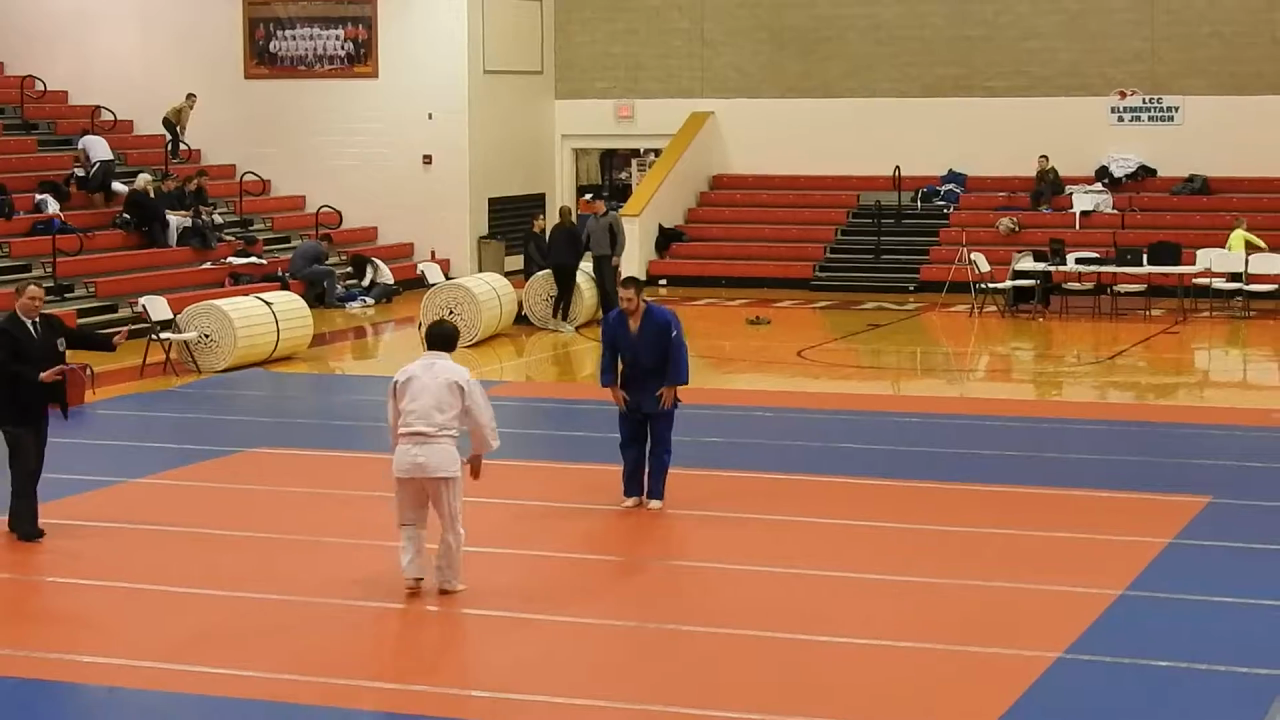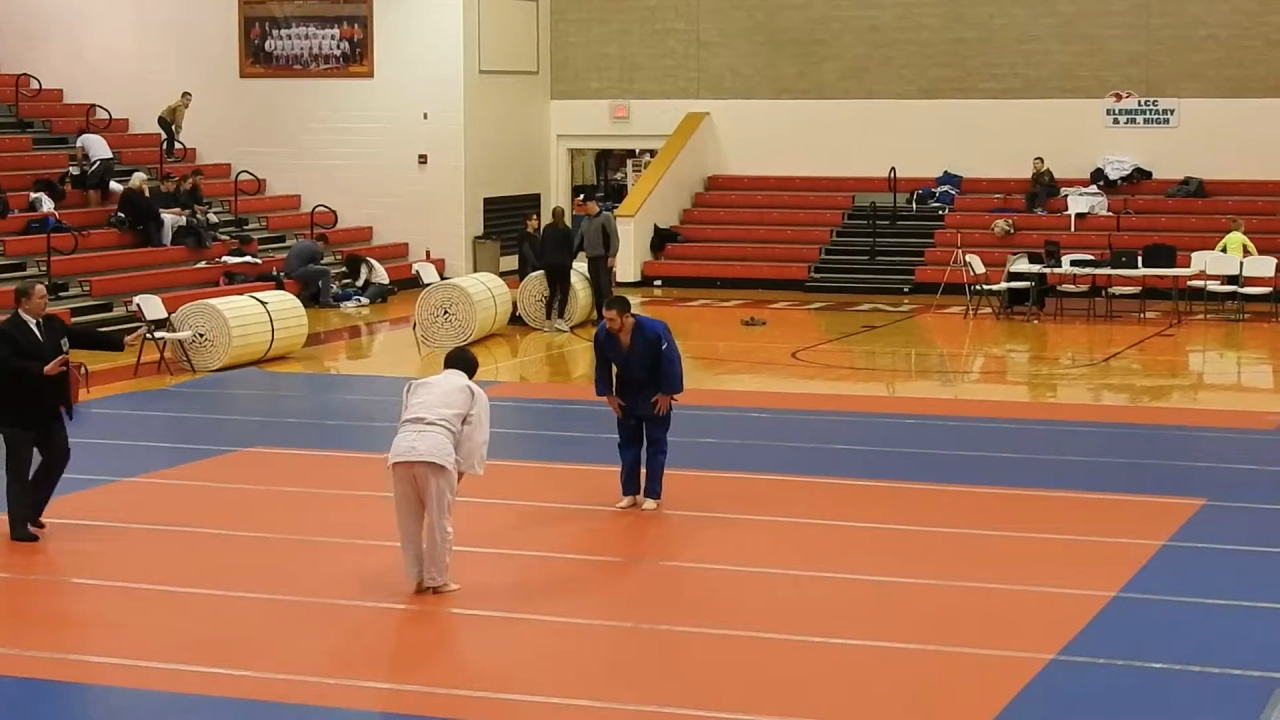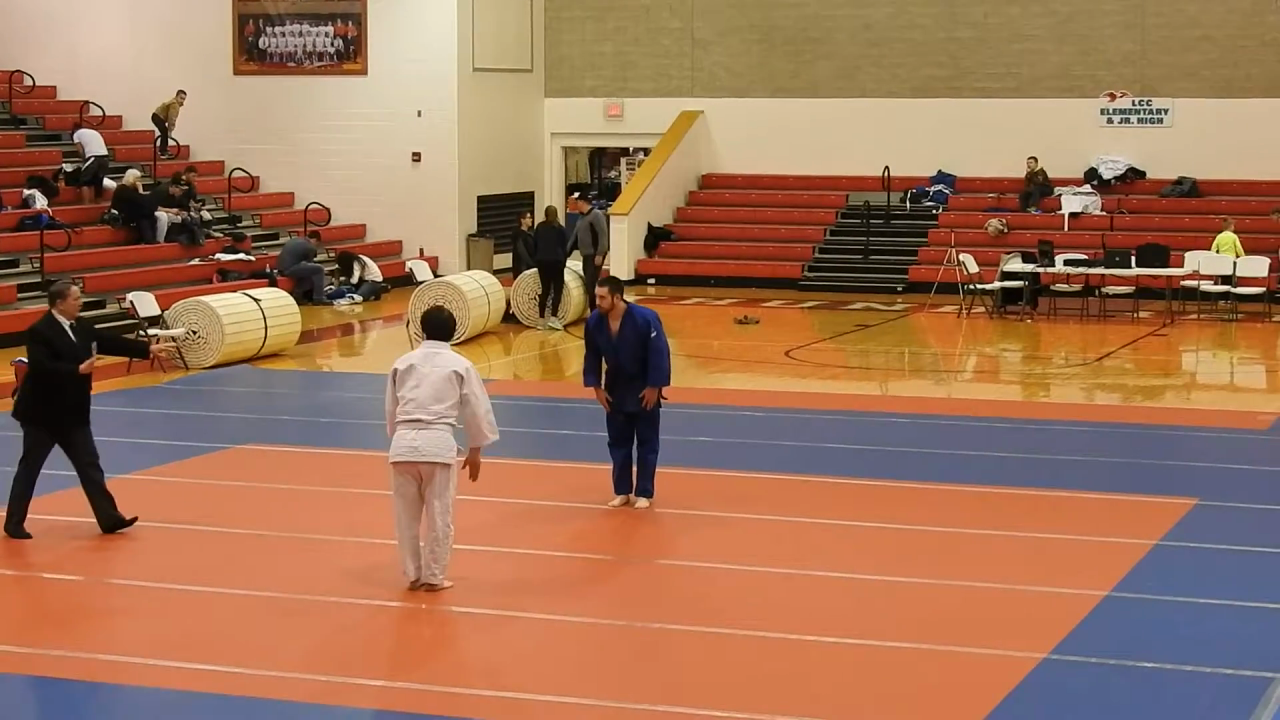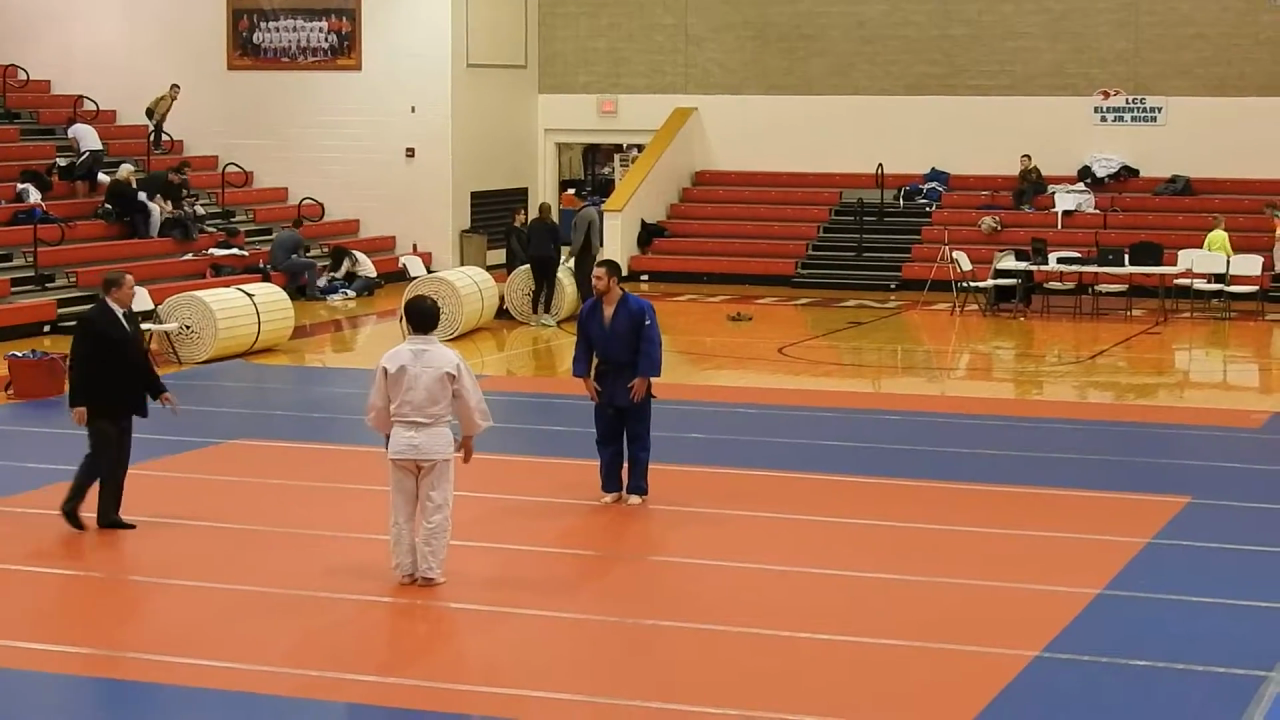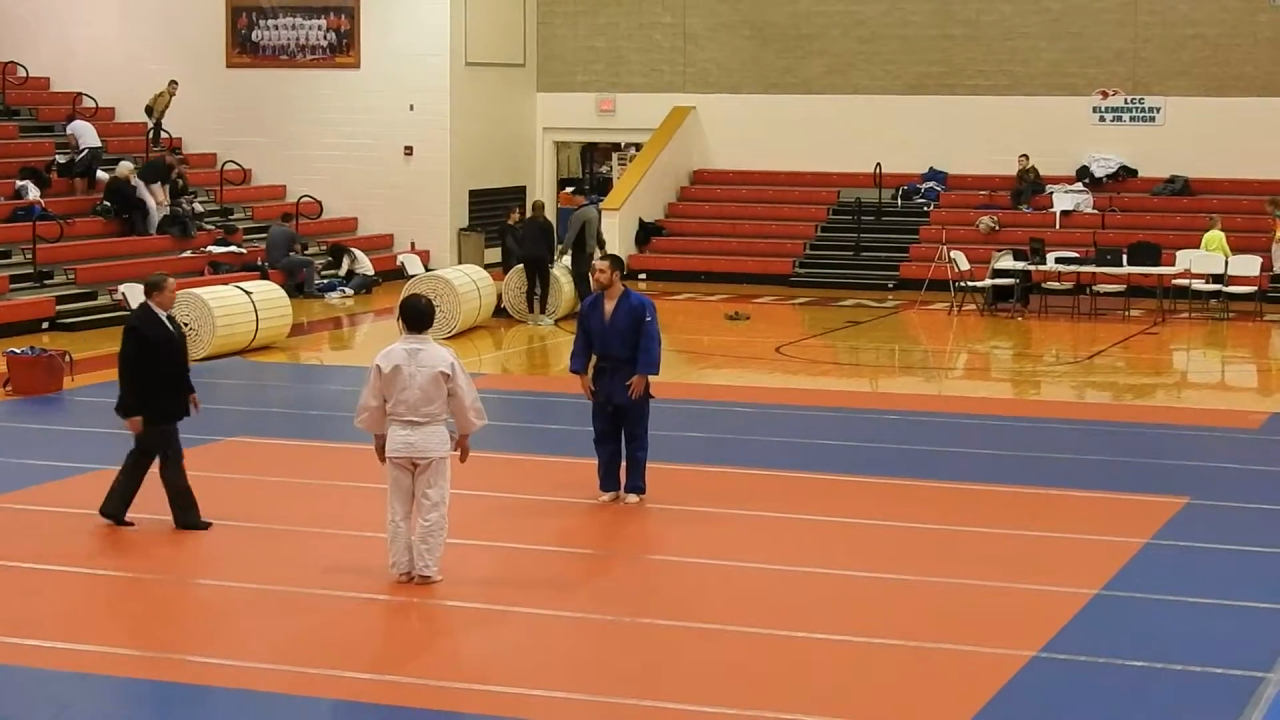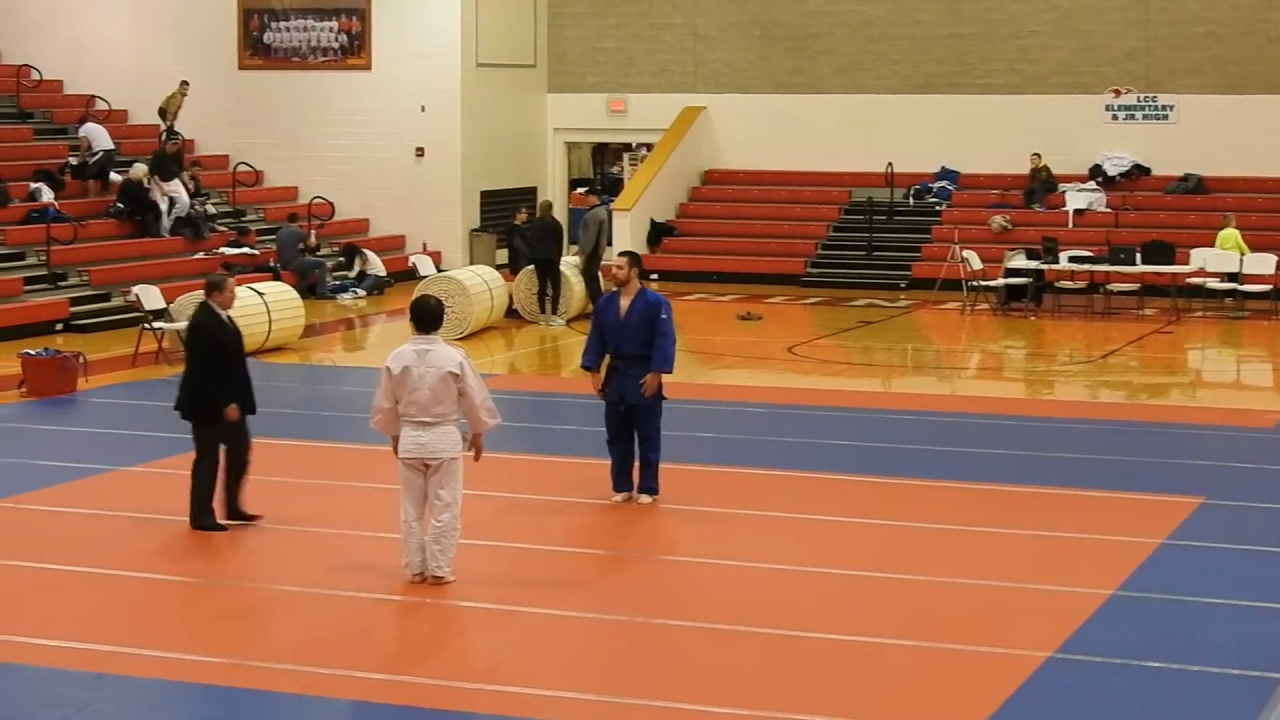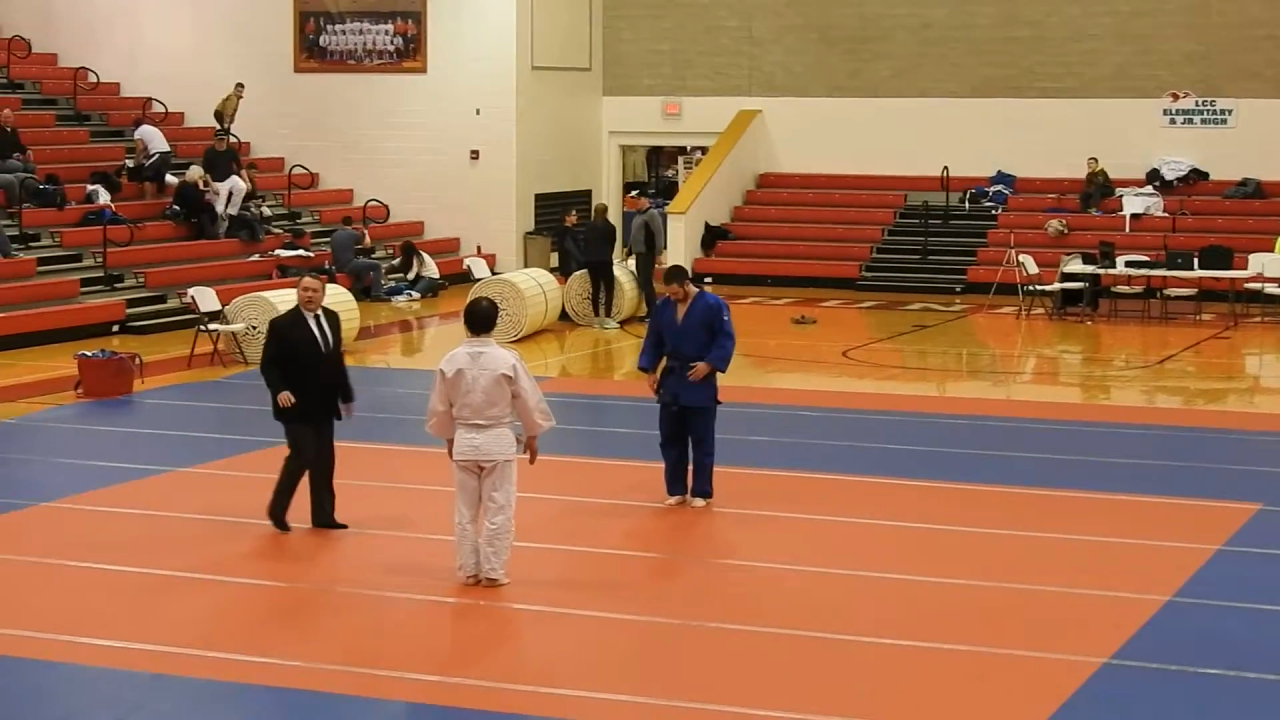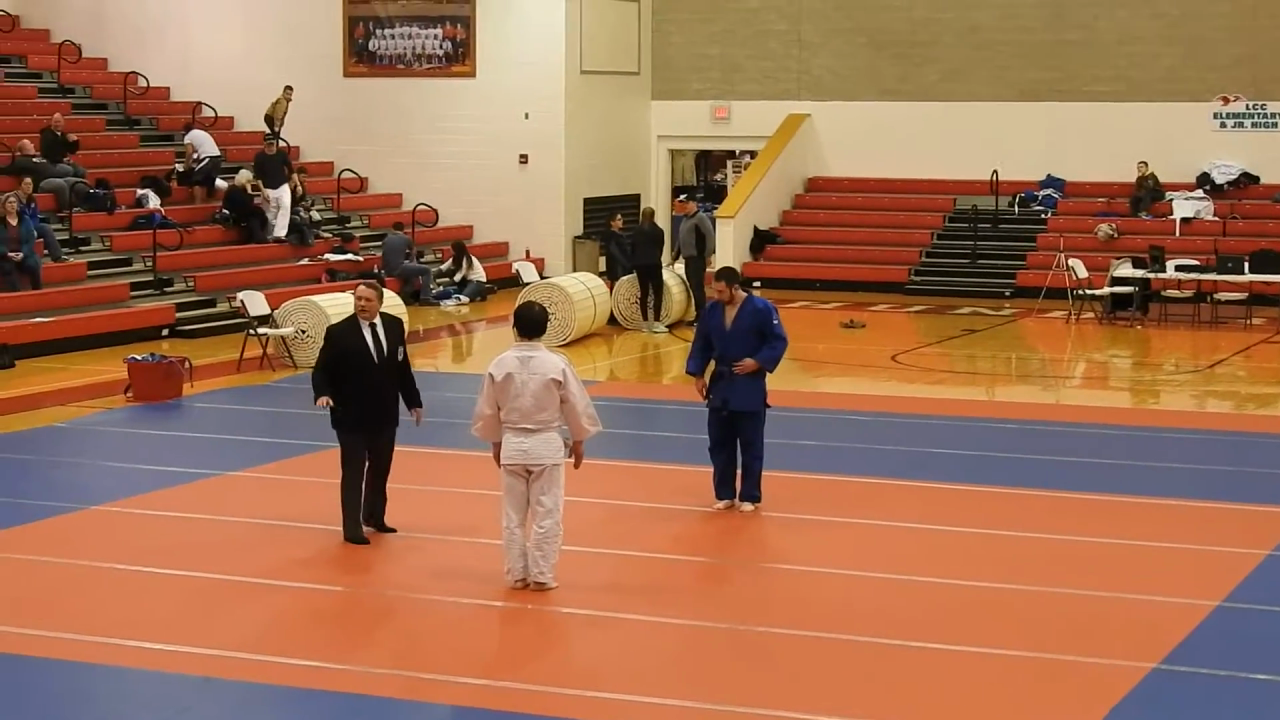
dt=0.4s
person 1, frame 1
left shoulder: (404, 374)
right shoulder: (460, 375)
left elbow: (393, 421)
right elbow: (480, 418)
right wrist: (478, 454)
left hip: (406, 455)
right hip: (441, 455)
left knee: (409, 521)
right knee: (450, 524)
left ankle: (412, 574)
right ankle: (448, 581)
person 1, frame 2
left shoulder: (418, 383)
right shoulder: (475, 392)
right elbow: (474, 439)
right wrist: (458, 477)
left hip: (402, 447)
right hip: (436, 449)
left knee: (408, 521)
right knee: (439, 521)
left ankle: (419, 578)
right ankle: (437, 580)
person 1, frame 3
left shoulder: (402, 363)
right shoulder: (461, 365)
left elbow: (391, 409)
right elbow: (477, 411)
right wrist: (475, 451)
left hip: (403, 442)
right hip: (438, 444)
left knee: (406, 515)
right knee: (439, 515)
left ankle: (414, 574)
right ankle: (434, 577)
person 1, frame 4
left shoulder: (391, 358)
right shoulder: (450, 358)
left elbow: (378, 405)
right elbow: (469, 401)
left wrist: (389, 433)
right wrist: (468, 436)
left hip: (401, 440)
right hip: (436, 441)
left knee: (401, 511)
right knee: (435, 511)
left ankle: (406, 570)
right ankle: (429, 571)
person 1, frame 5
left shoulder: (386, 357)
right shoulder: (445, 357)
left elbow: (372, 402)
right elbow: (464, 400)
left wrist: (379, 436)
right wrist: (464, 434)
left hip: (397, 438)
right hip: (433, 439)
left knee: (398, 509)
right knee: (432, 509)
left ankle: (402, 568)
right ankle: (426, 569)
person 1, frame 6
left shoulder: (396, 358)
right shoulder: (454, 357)
left elbow: (385, 404)
right elbow: (474, 398)
left wrist: (394, 435)
right wrist: (477, 433)
left hip: (410, 439)
right hip: (444, 439)
left knee: (411, 509)
right knee: (444, 509)
left ankle: (415, 568)
right ankle: (438, 569)
person 1, frame 7
left shoulder: (450, 361)
right shoulder: (507, 359)
left elbow: (440, 407)
right elbow: (528, 400)
left wrist: (449, 438)
right wrist: (531, 436)
left hip: (464, 441)
right hip: (498, 441)
left knee: (465, 512)
right knee: (498, 511)
left ankle: (468, 570)
right ankle: (492, 571)
person 1, frame 8
left shoulder: (499, 365)
right shoulder: (557, 364)
left elbow: (487, 410)
right elbow: (576, 405)
left wrist: (496, 442)
right wrist: (578, 440)
left hip: (512, 445)
right hip: (547, 446)
left knee: (513, 515)
right knee: (547, 515)
left ankle: (517, 574)
right ankle: (541, 576)
person 2, frame 1
left shoulder: (51, 323)
left elbow: (78, 337)
left wrist: (111, 342)
right wrist: (39, 377)
left hip: (38, 409)
left knee: (34, 466)
right knee: (24, 466)
right ankle: (24, 525)
person 2, frame 2
left shoulder: (53, 323)
left elbow: (82, 337)
left wrist: (122, 342)
right wrist: (43, 371)
left hip: (47, 409)
left knee: (59, 457)
left ankle: (31, 511)
person 2, frame 3
left shoulder: (81, 327)
right shoulder: (40, 332)
left elbow: (110, 342)
right elbow: (42, 367)
left wrist: (148, 348)
right wrist: (77, 370)
left hip: (72, 412)
right hip: (43, 413)
left knee: (88, 463)
right knee: (30, 467)
left ankle: (109, 517)
right ankle: (14, 523)
person 2, frame 4
left shoulder: (129, 317)
right shoulder: (92, 320)
left elbow: (140, 357)
right elbow: (79, 364)
left wrist: (158, 390)
right wrist: (79, 402)
left hip: (123, 402)
right hip: (100, 403)
left knee: (119, 459)
right knee: (101, 456)
left ankle: (108, 514)
right ankle: (71, 505)
person 2, frame 5
left shoulder: (166, 317)
right shoulder: (139, 325)
right elbow: (128, 371)
left wrist: (188, 391)
right wrist: (133, 411)
left hip: (165, 402)
right hip: (151, 405)
left knee: (144, 455)
right knee: (172, 457)
left ankle: (113, 507)
right ankle: (186, 516)
person 2, frame 6
left shoulder: (219, 316)
right shoulder: (203, 324)
right elbow: (202, 370)
right wrist: (224, 402)
left hip: (227, 399)
right hip: (208, 404)
left knee: (241, 448)
right knee: (207, 457)
left ankle: (232, 506)
right ankle: (201, 516)
person 2, frame 7
left shoulder: (331, 318)
right shoulder: (282, 324)
left elbow: (337, 360)
right elbow: (269, 364)
left wrist: (346, 395)
right wrist: (279, 390)
left hip: (324, 404)
right hip: (297, 405)
left knee: (324, 459)
right knee: (302, 456)
left ankle: (323, 515)
right ankle: (278, 508)
person 2, frame 8
left shoulder: (395, 325)
right shoulder: (338, 332)
left elbow: (403, 366)
right elbow: (322, 370)
left wrist: (413, 401)
right wrist: (322, 393)
left hip: (384, 412)
right hip: (351, 414)
left knee: (381, 465)
right knee: (354, 470)
left ankle: (374, 516)
right ankle: (352, 527)
person 3, frame 1
left shoulder: (664, 318)
right shoulder: (612, 320)
left elbow: (678, 353)
right elbow: (609, 355)
left wrist: (671, 386)
right wrist: (613, 387)
left hip: (658, 387)
right hip: (630, 386)
left knee: (660, 443)
right knee: (630, 441)
left ankle: (656, 494)
right ankle: (633, 492)
person 3, frame 2
left shoulder: (654, 330)
right shoulder: (602, 334)
left elbow: (671, 362)
right elbow: (602, 366)
left wrist: (666, 393)
right wrist: (609, 395)
left hip: (655, 392)
right hip: (626, 392)
left knee: (656, 442)
right knee: (628, 441)
left ankle: (652, 494)
right ankle: (629, 492)
person 3, frame 3
left shoulder: (645, 319)
right shoulder: (594, 321)
left elbow: (659, 354)
right elbow: (592, 356)
left wrist: (654, 387)
right wrist: (597, 387)
left hip: (643, 388)
right hip: (615, 387)
left knee: (646, 441)
right knee: (618, 441)
left ankle: (643, 493)
right ankle: (622, 491)
person 3, frame 4
left shoulder: (639, 308)
right shoulder: (588, 309)
left elbow: (651, 345)
right elbow: (583, 346)
left wrist: (643, 378)
right wrist: (586, 377)
left hip: (633, 382)
right hip: (604, 380)
left knee: (637, 439)
right knee: (606, 438)
left ankle: (636, 490)
right ankle: (612, 488)
person 3, frame 5
left shoulder: (640, 305)
right shoulder: (589, 305)
left elbow: (650, 342)
right elbow: (582, 342)
left wrist: (642, 375)
right wrist: (583, 373)
left hip: (631, 379)
right hip: (602, 377)
left knee: (635, 437)
right knee: (604, 436)
left ankle: (634, 489)
right ankle: (609, 486)
person 3, frame 6
left shoulder: (655, 303)
right shoulder: (606, 303)
left elbow: (665, 340)
right elbow: (596, 339)
left wrist: (656, 373)
right wrist: (594, 371)
left hip: (644, 377)
right hip: (615, 376)
left knee: (647, 437)
right knee: (617, 436)
left ankle: (647, 489)
right ankle: (622, 487)
person 3, frame 7
left shoulder: (713, 305)
right shoulder: (663, 306)
left elbow: (726, 340)
right elbow: (653, 340)
left wrist: (709, 364)
right wrist: (651, 370)
left hip: (700, 379)
right hip: (671, 378)
left knee: (702, 441)
right knee: (671, 439)
left ankle: (701, 492)
right ankle: (676, 490)
person 3, frame 8
left shoulder: (761, 309)
right shoulder: (711, 310)
left elbow: (779, 341)
right elbow: (701, 344)
left wrist: (758, 362)
right wrist: (698, 374)
left hip: (749, 386)
right hip: (720, 384)
left knee: (751, 446)
right knee: (719, 443)
left ankle: (749, 497)
right ankle: (724, 494)
